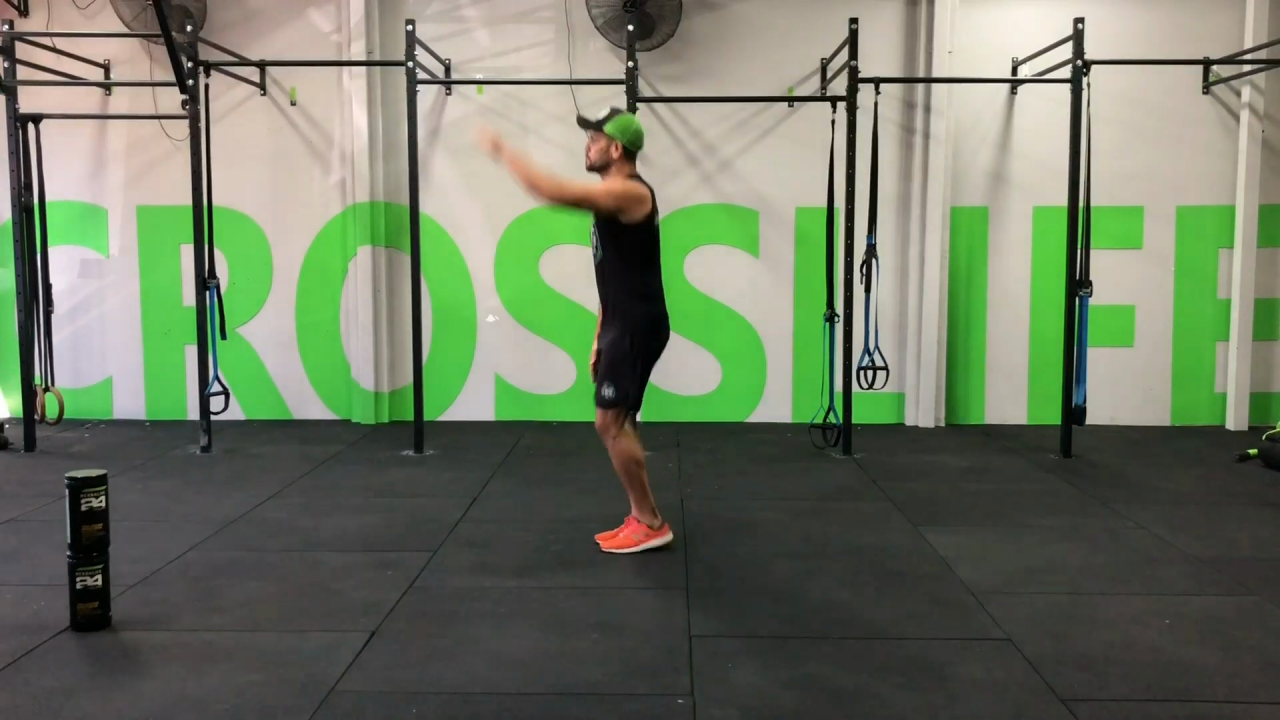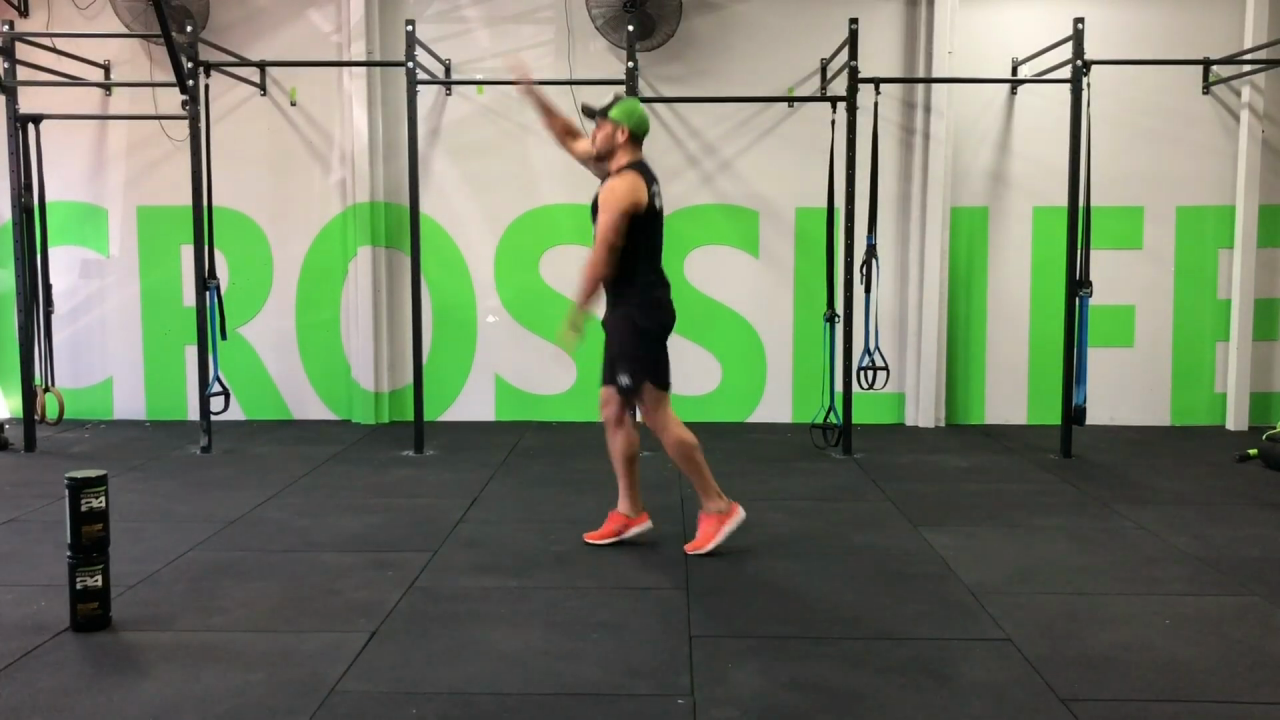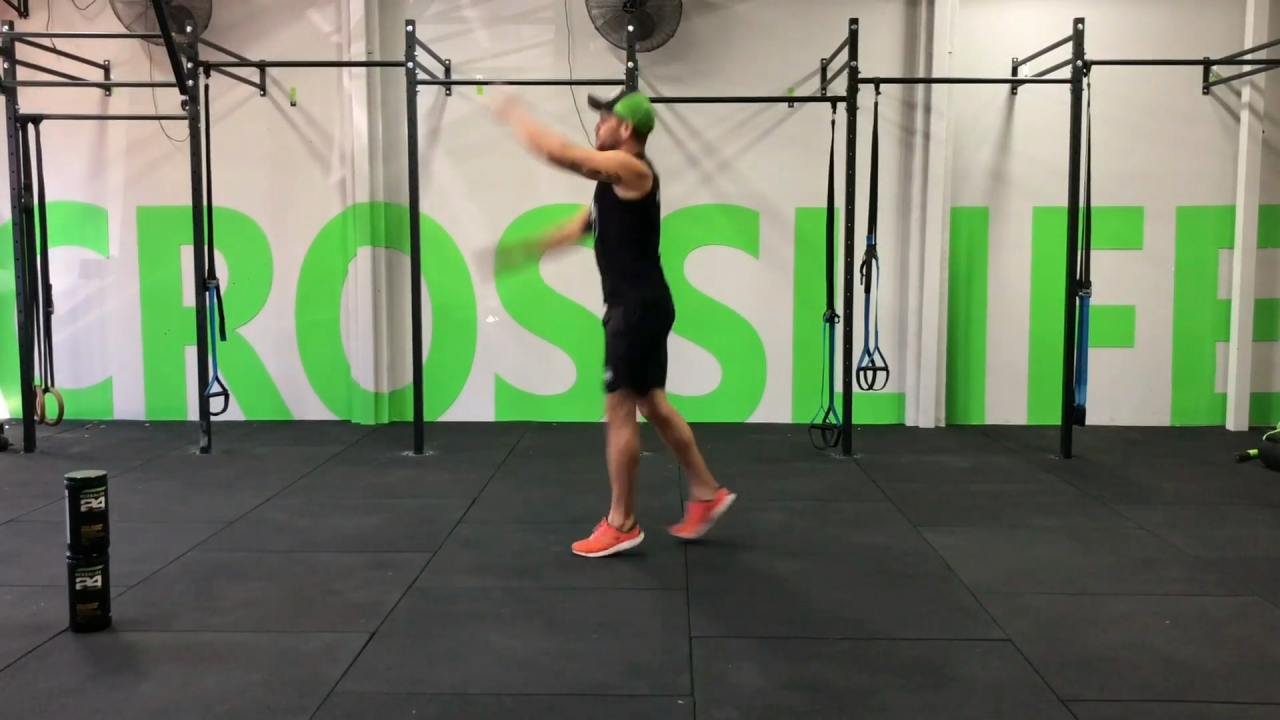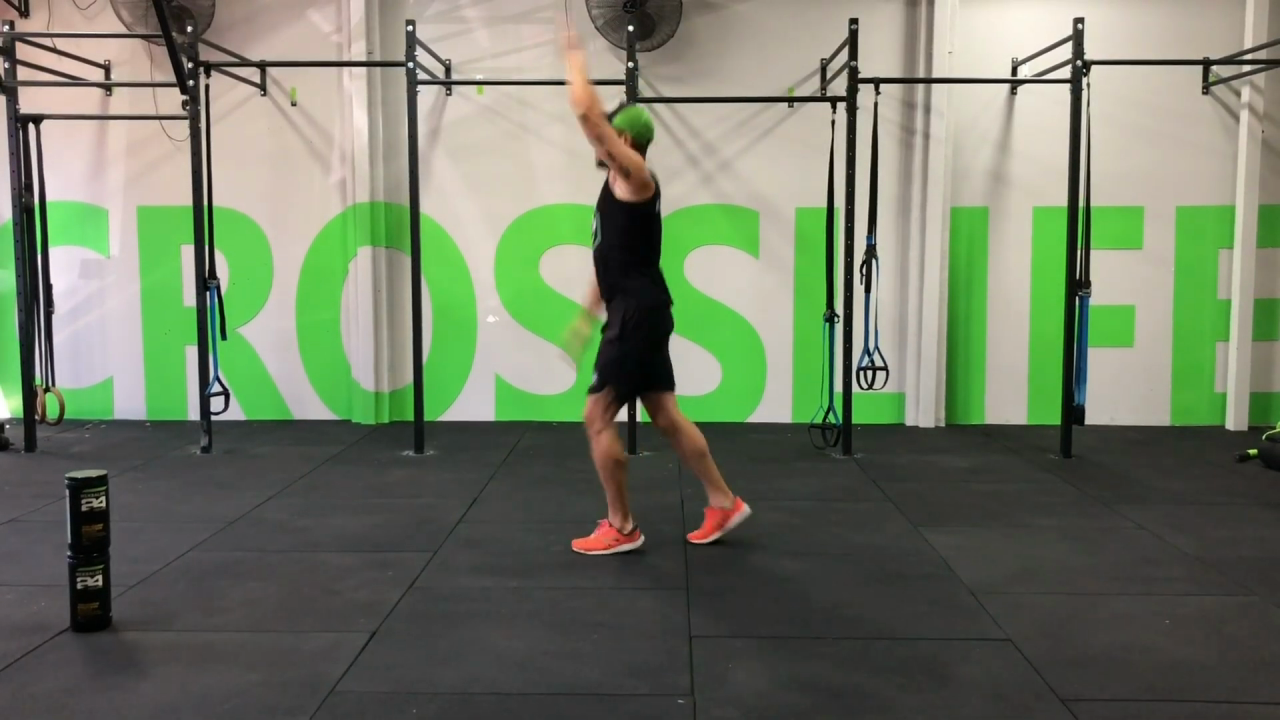
dt=0.7s
person 1, frame 1
left shoulder: (628, 192)
right shoulder: (614, 198)
left elbow: (556, 192)
left wrist: (507, 154)
right wrist: (601, 341)
left hip: (639, 328)
right hip: (625, 326)
left knee: (611, 424)
right knee: (617, 424)
left ankle: (649, 522)
right ankle: (642, 517)
person 1, frame 2
left shoulder: (623, 185)
right shoulder: (630, 172)
left elbow: (599, 261)
right elbow: (576, 142)
left wrist: (569, 324)
right wrist: (537, 98)
left hip: (641, 313)
right hip: (632, 308)
left knee: (656, 416)
right knee: (613, 409)
left ankle: (717, 508)
right ankle: (629, 512)
person 1, frame 3
left shoulder: (632, 169)
right shoulder: (617, 181)
left elbow: (559, 151)
right elbow: (576, 228)
left wrist: (516, 117)
right wrist: (520, 253)
left hip: (639, 308)
right hip: (632, 305)
left knee: (620, 414)
right knee: (653, 404)
left ankle: (620, 524)
right ankle: (706, 492)
person 1, frame 4
left shoulder: (634, 175)
right shoulder: (619, 191)
left elbow: (588, 115)
right elbow: (607, 264)
left wrist: (574, 61)
right wrist: (583, 319)
left hip: (638, 319)
right hip: (634, 317)
left knee: (597, 418)
right knee: (666, 416)
left ankle: (621, 527)
right ankle: (725, 505)
